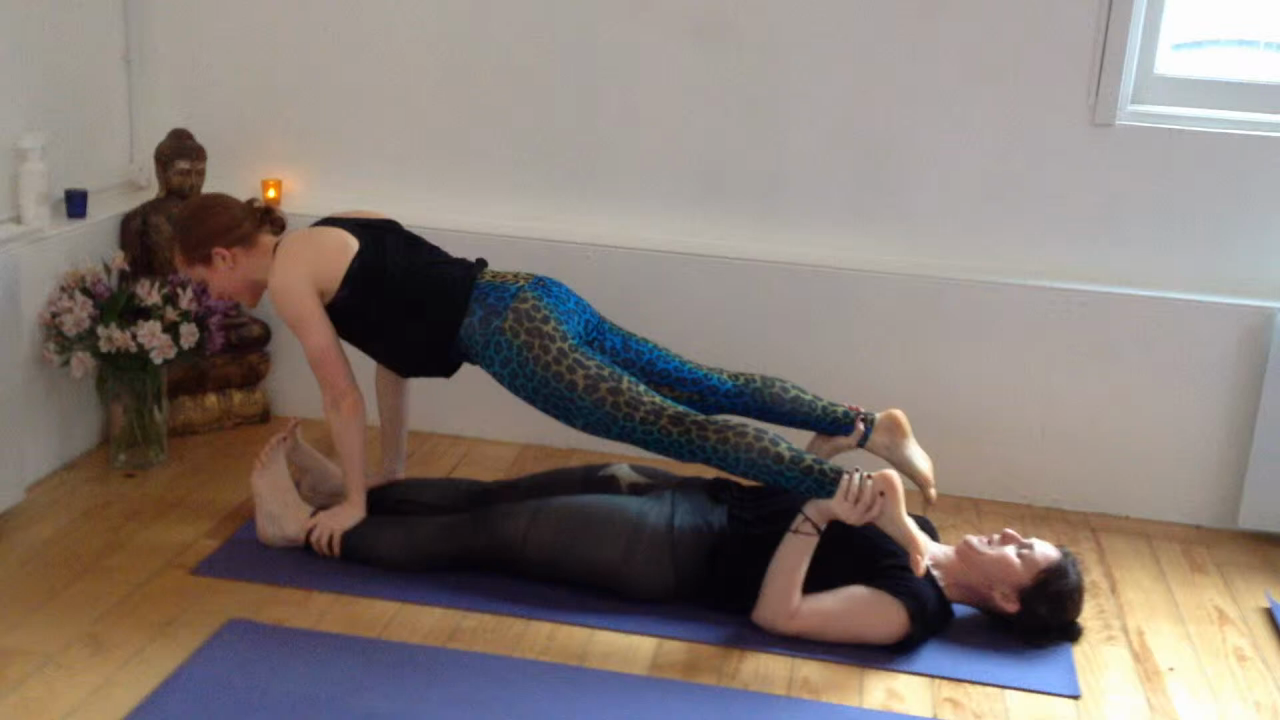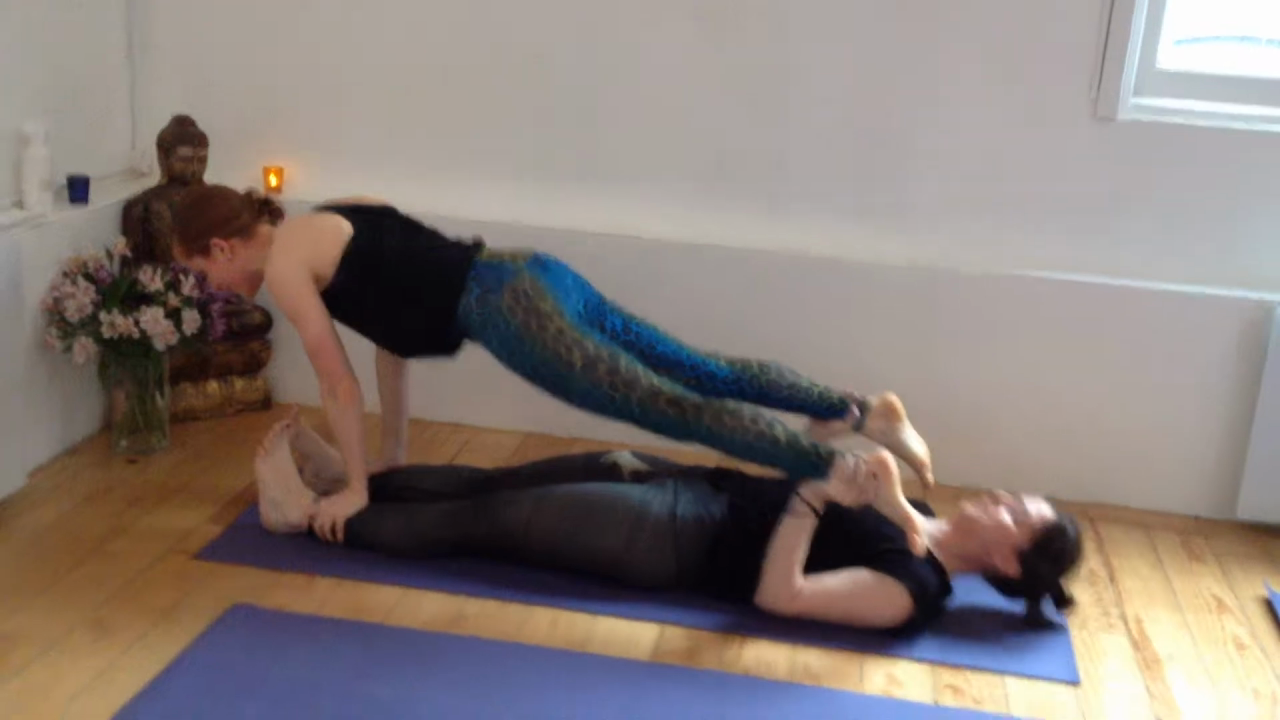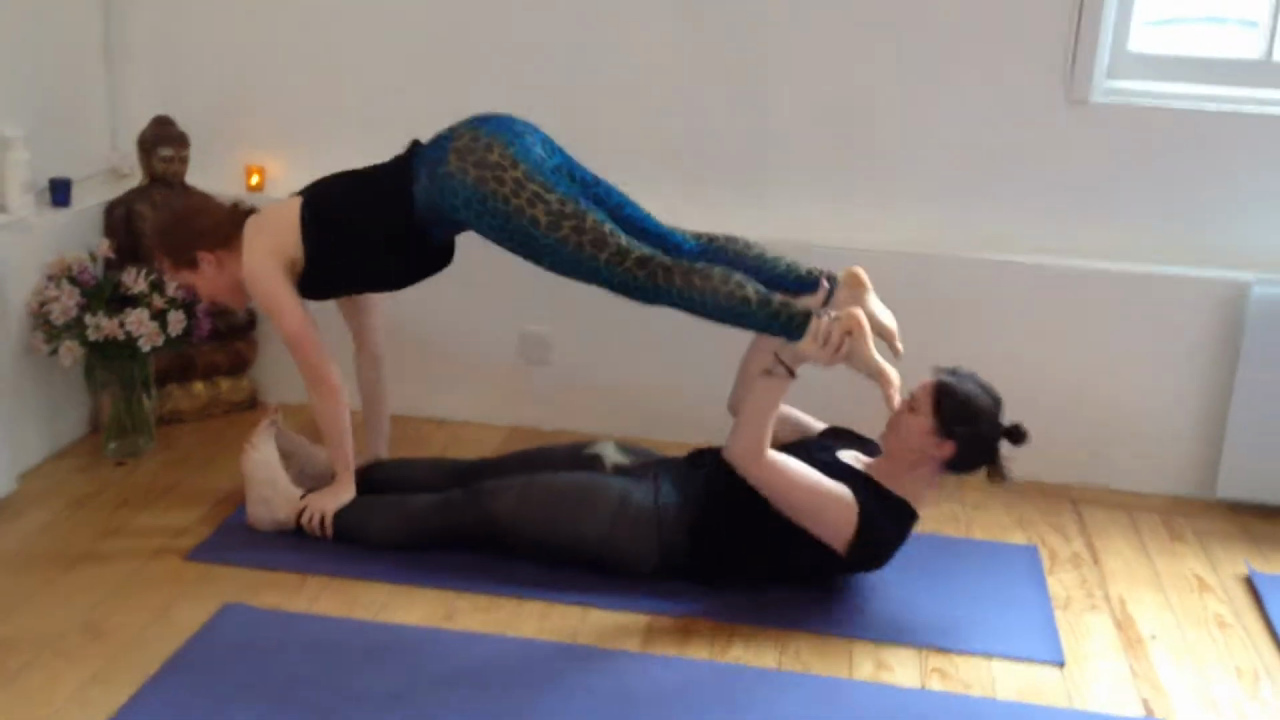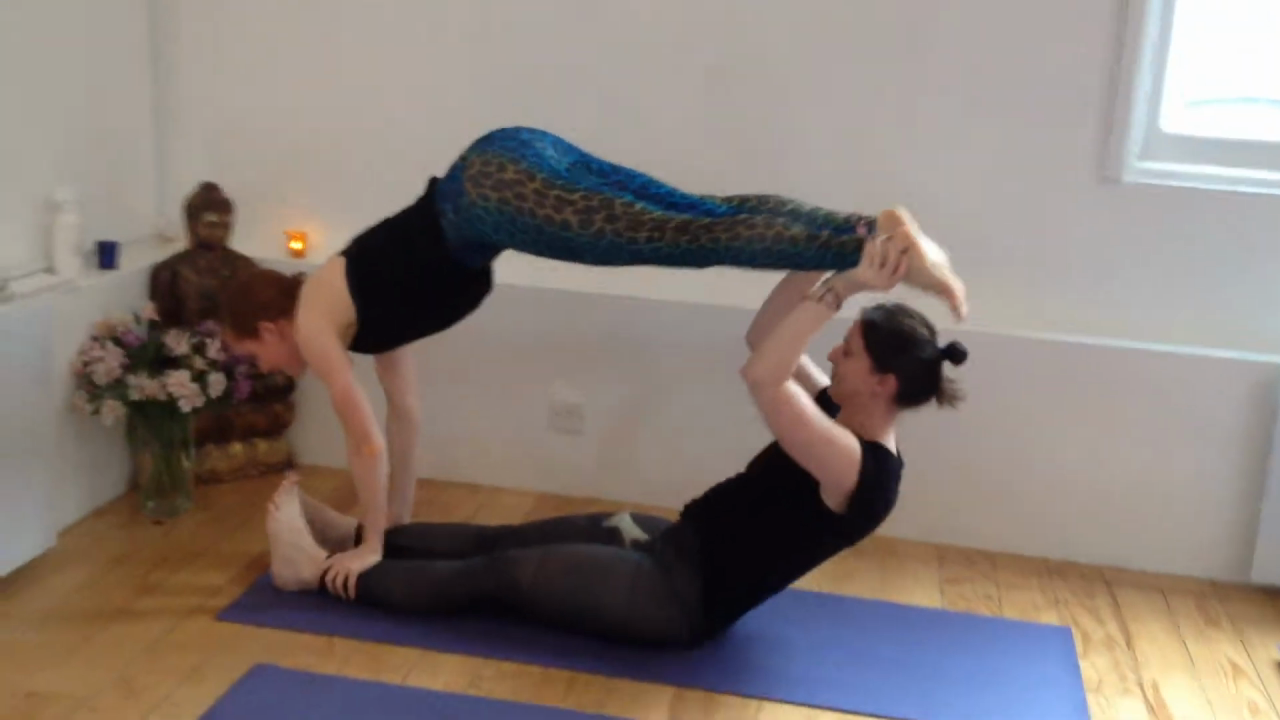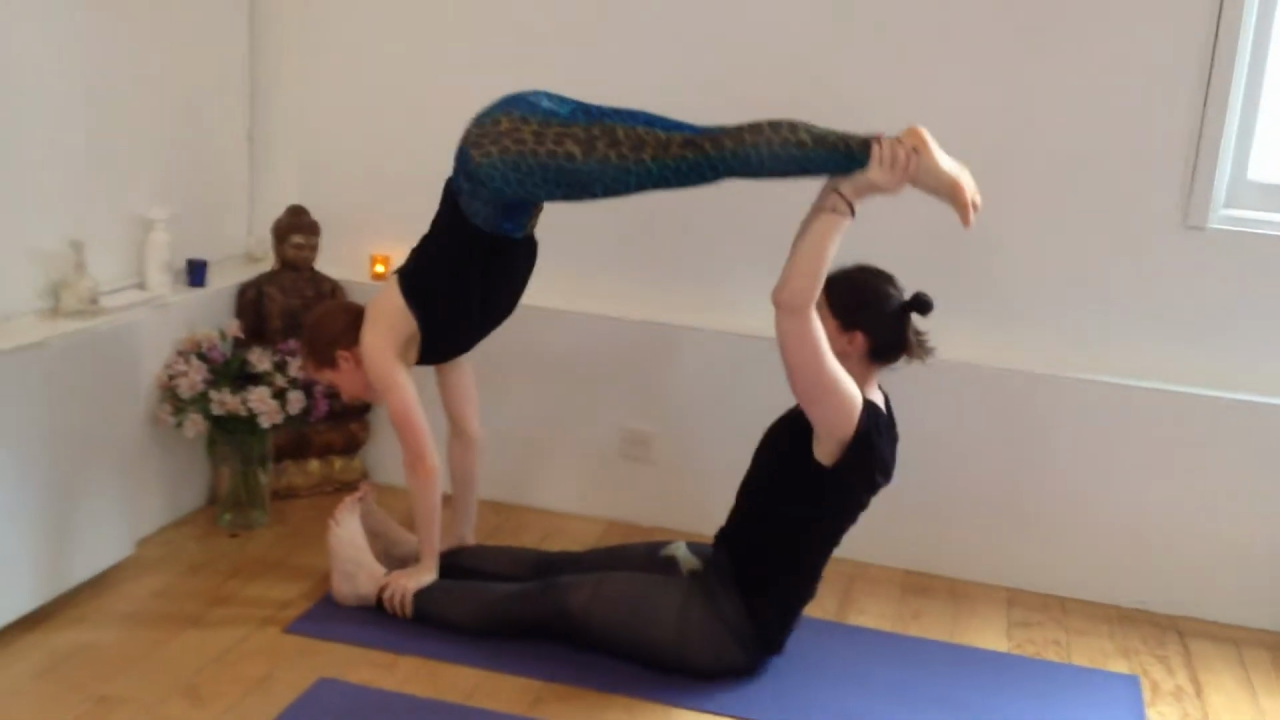
dt=0.4s
person 1, frame 1
left shoulder: (912, 606)
right shoulder: (921, 536)
left elbow: (774, 611)
left wrist: (820, 512)
left hip: (677, 556)
right hip: (698, 503)
left knee: (485, 534)
right knee: (490, 494)
left ankle: (311, 529)
right ankle: (343, 493)
person 1, frame 2
left shoulder: (913, 590)
right shoulder: (917, 521)
left elbow: (776, 592)
left wrist: (817, 493)
left hip: (679, 544)
right hip: (697, 493)
left knee: (486, 521)
right knee: (489, 482)
left ankle: (314, 518)
right ankle: (347, 479)
person 1, frame 3
left shoulder: (873, 520)
right shoulder: (862, 452)
left elbow: (745, 453)
right elbow: (742, 403)
left wrist: (792, 359)
right wrist: (777, 327)
left hip: (666, 531)
right hip: (670, 480)
left knee: (475, 510)
right knee: (472, 474)
left ankle: (304, 515)
right ankle: (331, 476)
person 1, frame 4
left shoulder: (863, 472)
right shoulder: (848, 424)
left elbow: (761, 378)
right elbow: (762, 338)
left wrist: (839, 286)
right wrist: (822, 267)
left hip: (684, 596)
right hip: (677, 548)
left knee: (501, 575)
right knee: (496, 540)
left ankle: (328, 575)
right ankle: (354, 535)
person 1, frame 5
left shoulder: (855, 425)
right shoulder: (854, 400)
left elbow: (792, 307)
right elbow: (804, 301)
left wrist: (848, 195)
right wrist: (843, 189)
left hip: (735, 625)
right hip: (727, 578)
left knee: (556, 601)
right knee: (554, 566)
left ankle: (386, 591)
right ankle: (420, 556)
person 2, frame 1
left shoulder: (286, 276)
right shoulder: (329, 236)
left elbow: (341, 395)
right elbow: (391, 350)
left wrist: (353, 501)
right wrist: (389, 473)
left hip: (512, 335)
right hip: (533, 300)
left knee: (673, 426)
right knee: (702, 391)
right ankle: (868, 427)
person 2, frame 2
left shoulder: (282, 262)
right shoulder: (323, 228)
left elbow: (339, 383)
right elbow: (391, 346)
left wrist: (357, 488)
right wrist: (392, 460)
left hip: (513, 309)
right hip: (531, 279)
left knee: (677, 408)
right knee: (701, 372)
right ankle: (863, 410)
person 2, frame 3
left shoulder: (257, 261)
right shoulder: (296, 239)
left elbow: (323, 380)
right elbow: (370, 349)
left wrist: (342, 484)
right wrist: (374, 456)
left hip: (476, 167)
right hip: (493, 140)
left knee: (646, 270)
right knee: (664, 246)
left ankle: (824, 326)
right ankle: (831, 288)
person 2, frame 4
left shoulder: (311, 323)
right shoulder: (350, 305)
left elbow: (367, 443)
right elbow: (404, 416)
left wrist: (371, 546)
right wrist: (396, 523)
left hip: (498, 184)
right hip: (516, 155)
left knee: (688, 236)
right knee: (702, 218)
left ankle: (877, 241)
right ankle: (874, 228)
person 2, frame 5
left shoulder: (378, 344)
right shoulder: (428, 329)
left elbow: (423, 463)
right elbow: (465, 437)
left wrist: (425, 567)
right wrist: (460, 542)
left hip: (510, 144)
left knee: (703, 153)
right knee: (706, 156)
left ankle: (888, 151)
right ankle: (889, 150)
